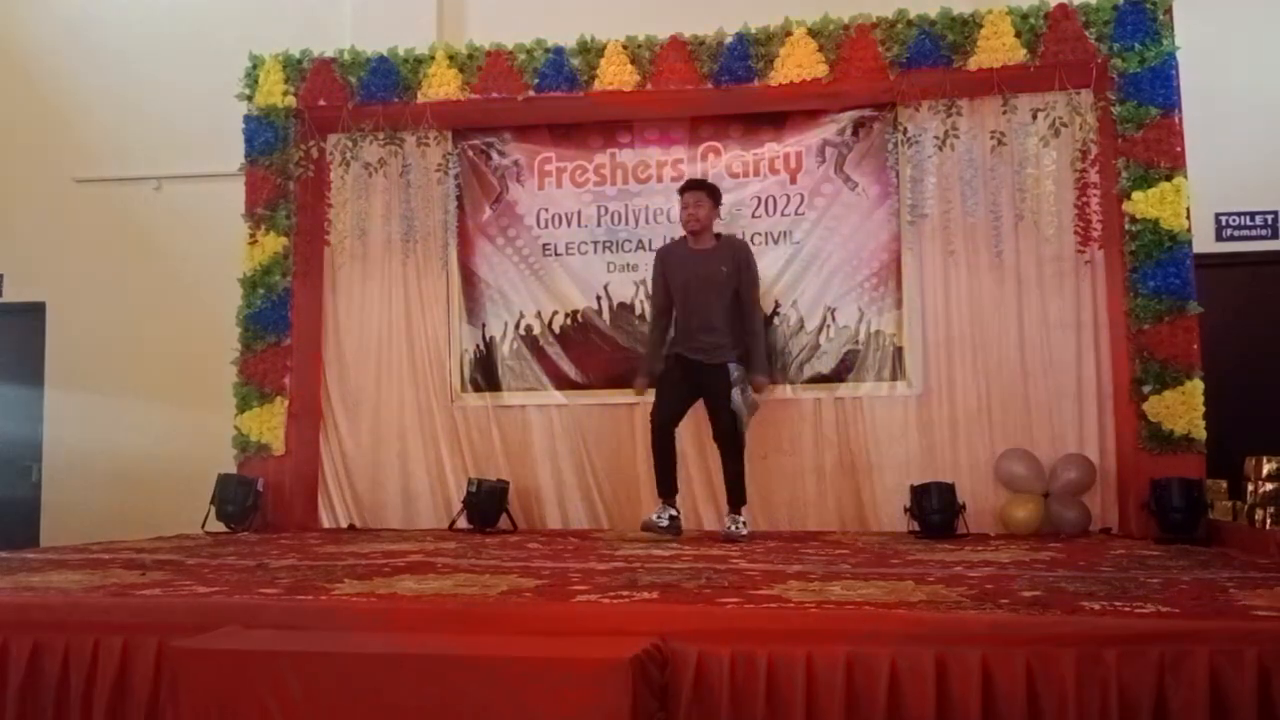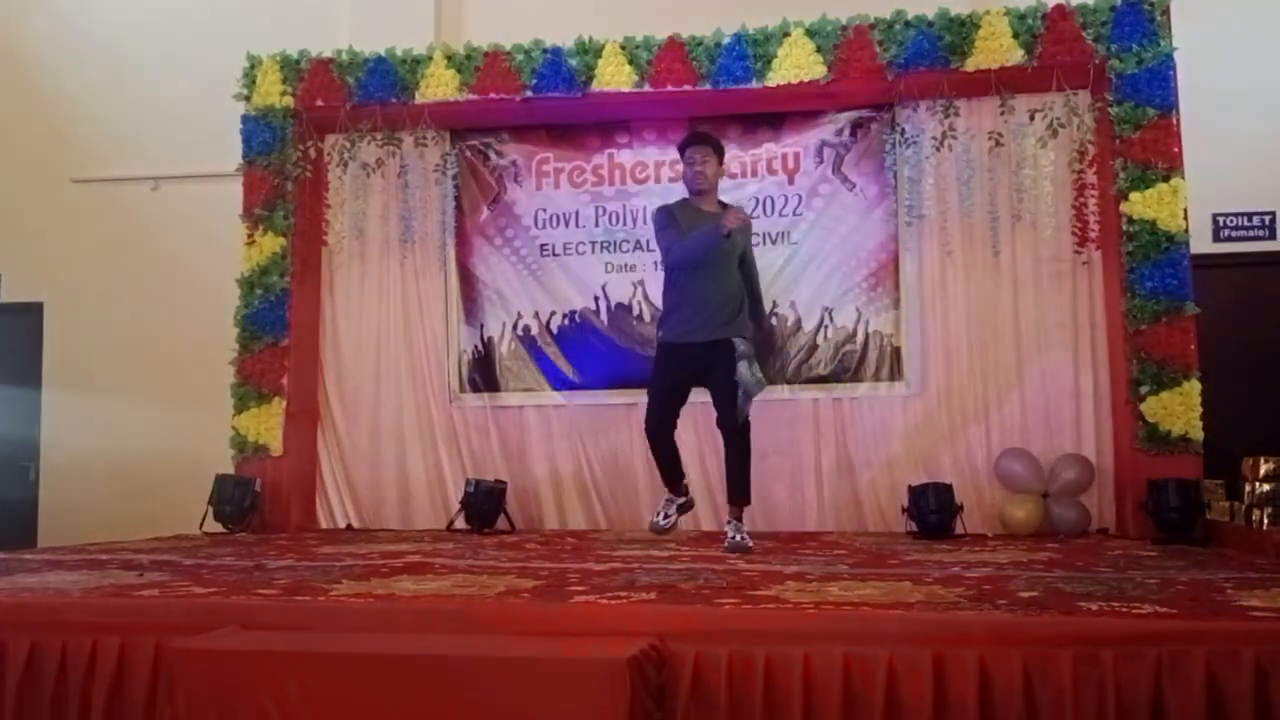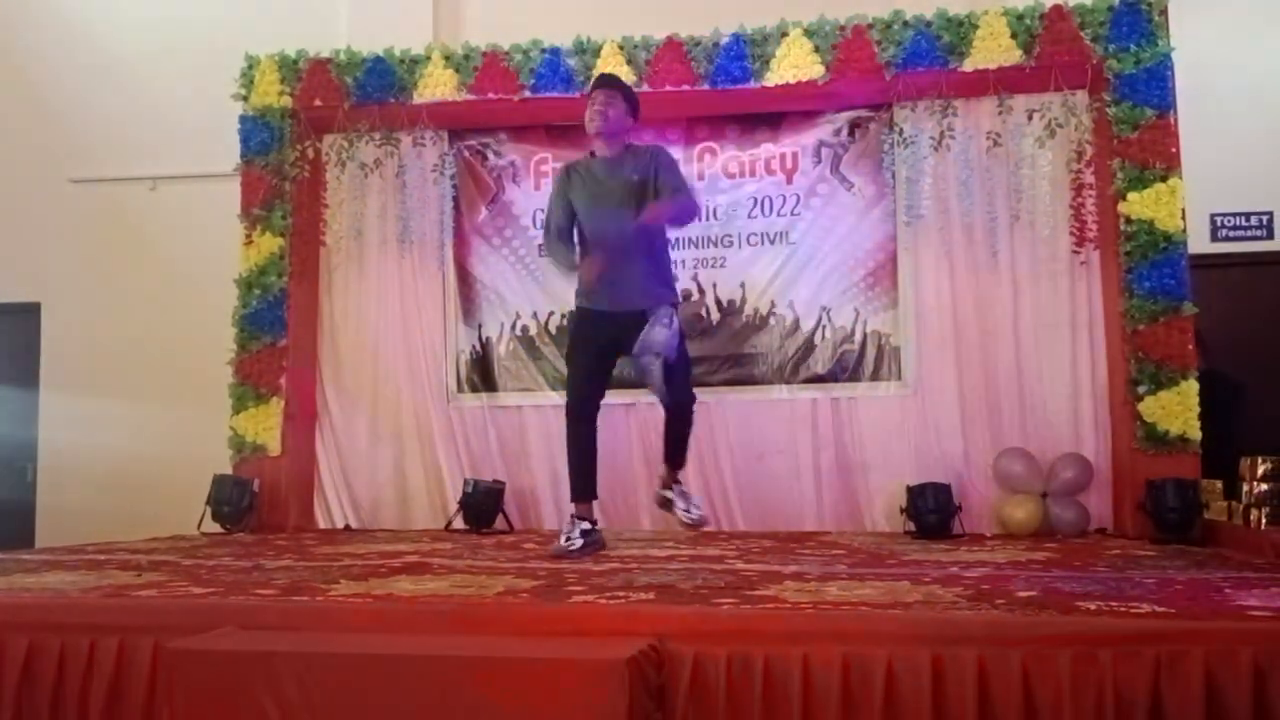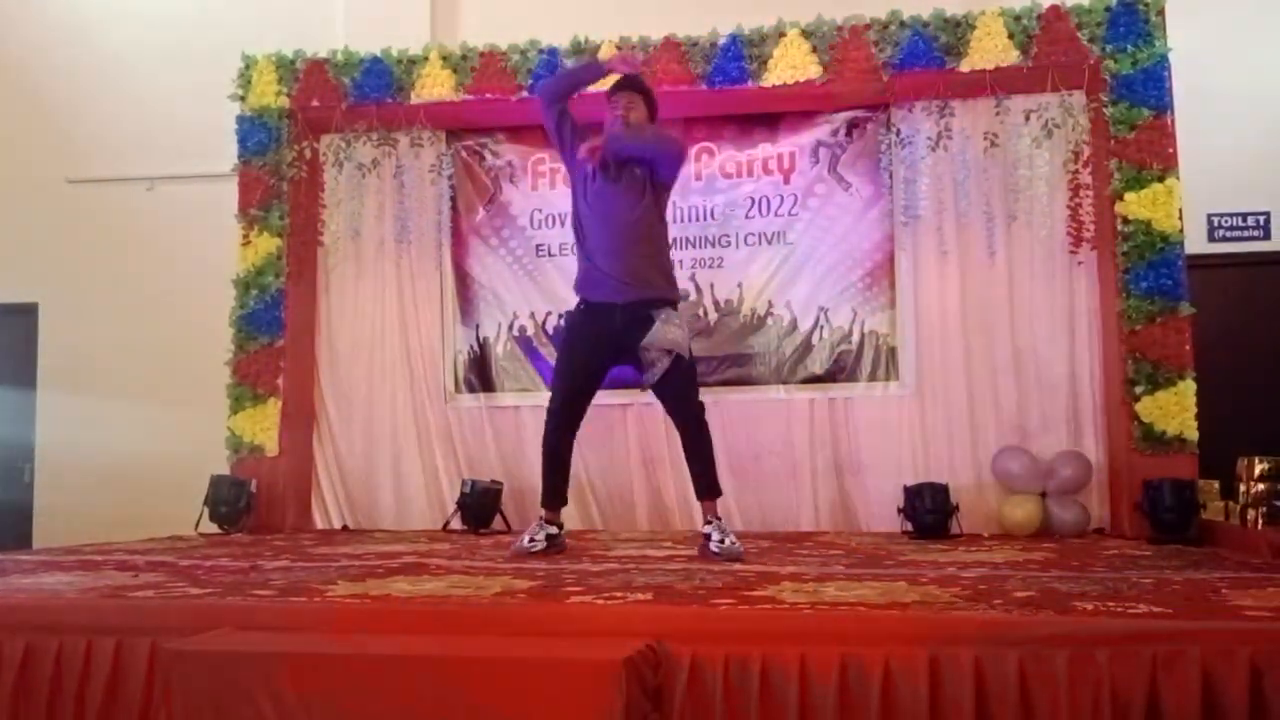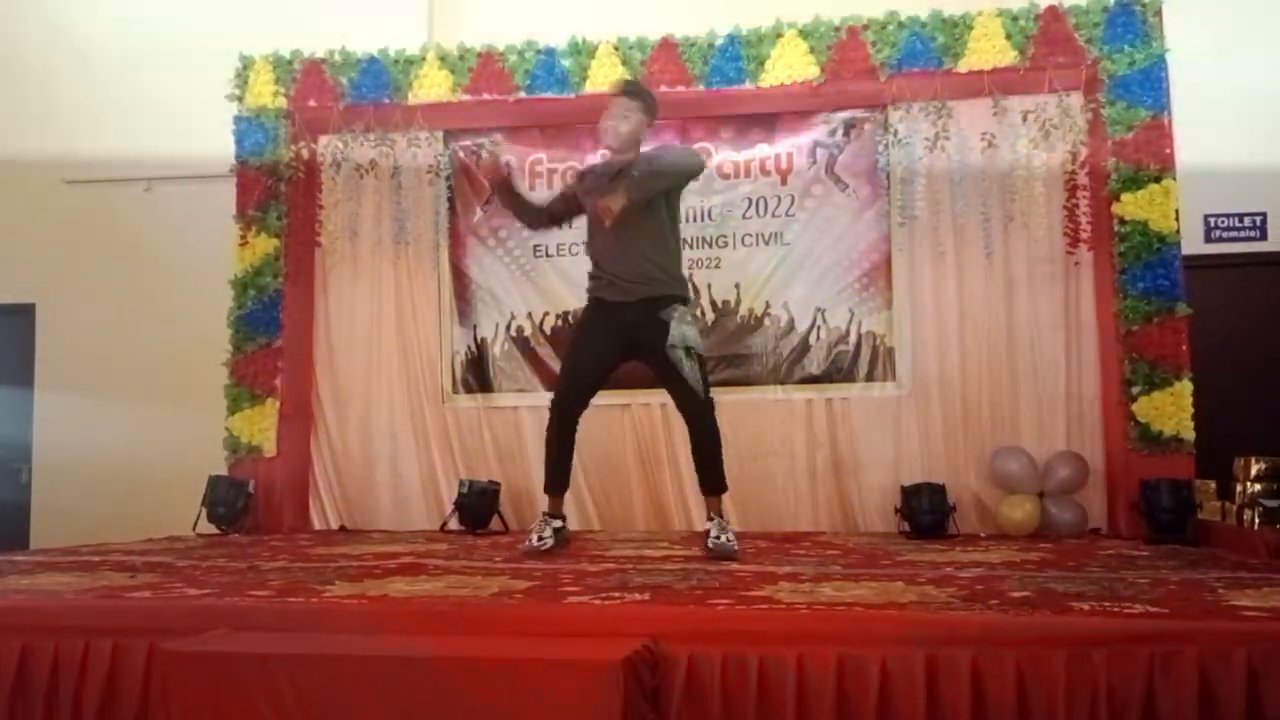
dt=1s
person 1, frame 1
left shoulder: (736, 251)
right shoulder: (667, 256)
left elbow: (750, 311)
right elbow: (660, 314)
left wrist: (758, 367)
right wrist: (647, 368)
left hip: (725, 362)
right hip: (681, 359)
left knee: (729, 437)
right knee: (661, 422)
left ankle: (735, 514)
right ankle: (667, 508)
person 1, frame 2
left shoulder: (738, 219)
right shoulder: (668, 216)
right elbow: (675, 256)
left wrist: (760, 326)
right wrist: (721, 231)
left hip: (727, 340)
right hip: (676, 341)
left knee: (735, 426)
right knee: (657, 424)
left ankle: (735, 522)
right ankle: (677, 493)
person 1, frame 3
left shoulder: (654, 159)
right shoulder: (570, 175)
left elbow: (687, 206)
right elbow: (554, 238)
left wrist: (660, 211)
right wrist: (578, 262)
left hip: (653, 308)
right hip: (595, 311)
left knee: (680, 400)
right knee: (579, 408)
left ankle: (672, 483)
right ankle: (583, 520)
person 1, frame 4
left shoulder: (653, 165)
right shoulder: (583, 158)
left elbow: (670, 144)
right elbow: (547, 97)
left wrist: (610, 142)
right wrist: (602, 67)
left hip: (650, 311)
right hip: (594, 312)
left knee: (689, 414)
right knee: (561, 415)
left ankle: (713, 525)
right ankle: (549, 524)
person 1, frame 5
left shoulder: (658, 165)
right shoulder: (588, 181)
left elbow: (691, 163)
right elbow: (540, 218)
left wrist: (628, 194)
right wrist: (504, 187)
left hip: (661, 307)
right hip: (605, 309)
left knee: (698, 407)
right knee: (564, 406)
left ankle: (715, 519)
right ankle: (553, 518)
